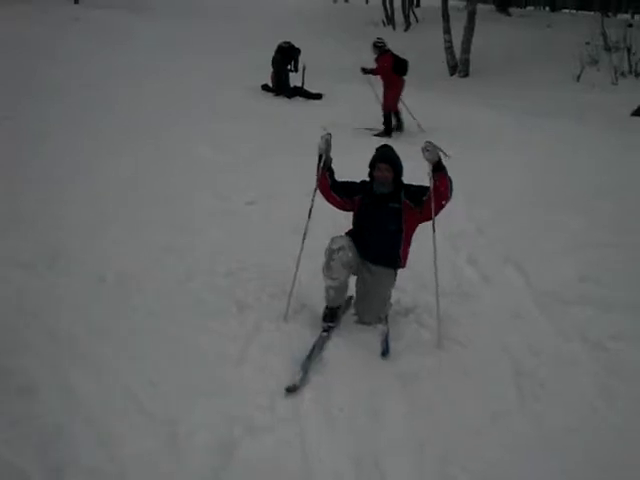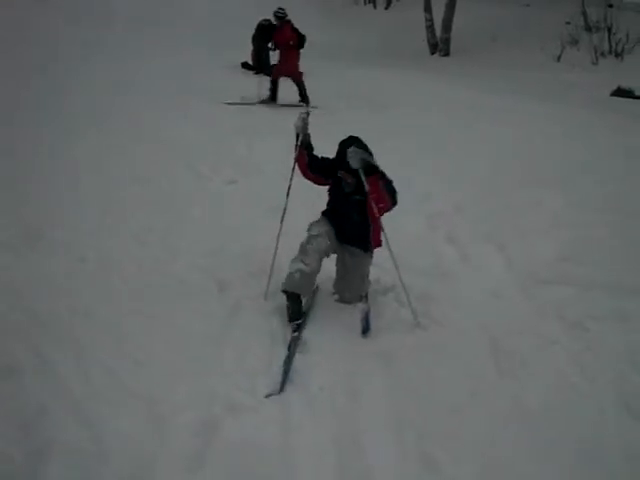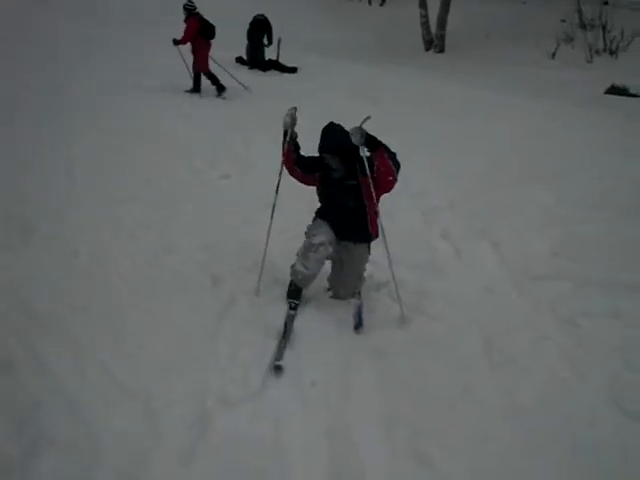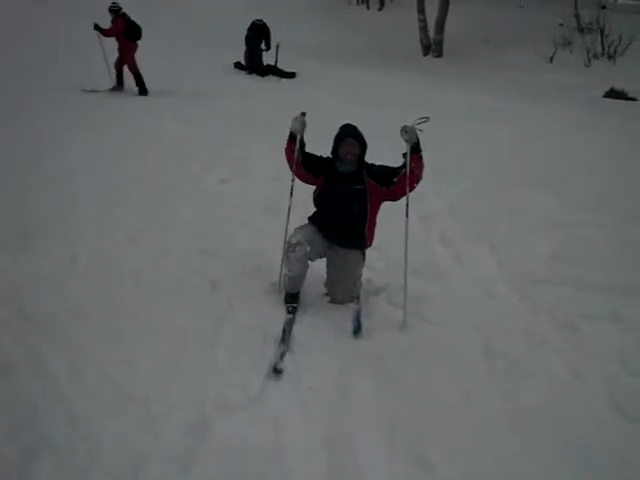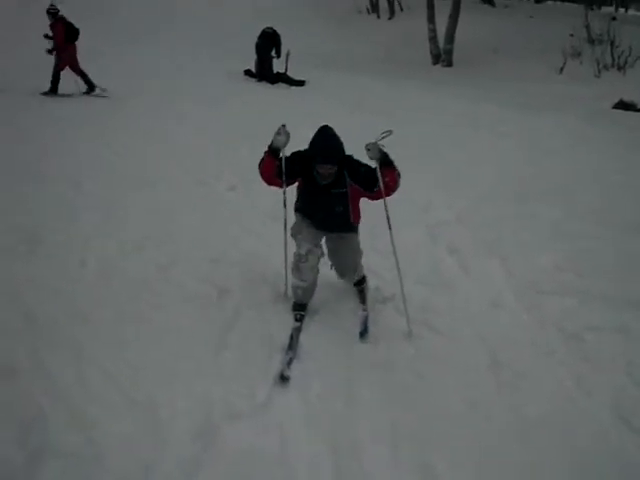
dt=1s
person 1, frame 1
left shoulder: (409, 197)
right shoulder: (361, 191)
left elbow: (440, 196)
right elbow: (332, 191)
left wrist: (436, 165)
right wrist: (325, 162)
left hip: (382, 267)
right hip: (356, 252)
left knee: (369, 319)
right knee: (338, 248)
right ankle: (333, 304)
person 1, frame 2
left shoulder: (373, 184)
right shoulder: (334, 171)
left elbow: (386, 202)
right elbow: (310, 167)
left wrist: (367, 168)
right wrist: (303, 139)
left hip: (358, 245)
right hip: (331, 229)
left knee: (349, 298)
right knee: (317, 239)
left ankle: (356, 288)
right ankle: (294, 294)
person 1, frame 3
left shoulder: (366, 170)
right shoulder: (322, 169)
left elbow: (390, 174)
right elbow: (295, 165)
left wrist: (370, 143)
right wrist: (290, 134)
left hip: (356, 240)
right hip: (327, 225)
left knee: (343, 293)
right knee: (319, 243)
left ankle: (349, 286)
right ankle: (297, 282)
person 1, frame 4
left shoulder: (373, 177)
right shoulder: (324, 170)
left elbow: (407, 179)
right elbow: (298, 163)
left wrist: (413, 148)
right wrist: (296, 137)
left hip: (350, 246)
right hip: (320, 233)
left knee: (341, 298)
right knee: (297, 245)
left ankle: (349, 278)
right ankle: (292, 290)
person 1, frame 5
left shoulder: (352, 170)
right shoulder: (301, 163)
left elbow: (386, 186)
right elbow: (270, 175)
left wrist: (382, 161)
right wrist: (275, 150)
left hip: (342, 227)
right hip: (309, 221)
left knee: (348, 271)
right knee: (307, 255)
left ankle: (358, 278)
right ankle: (300, 301)
